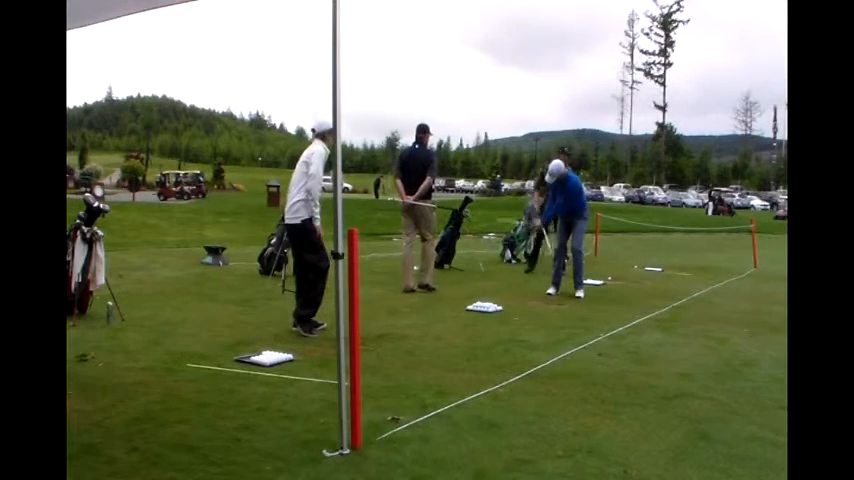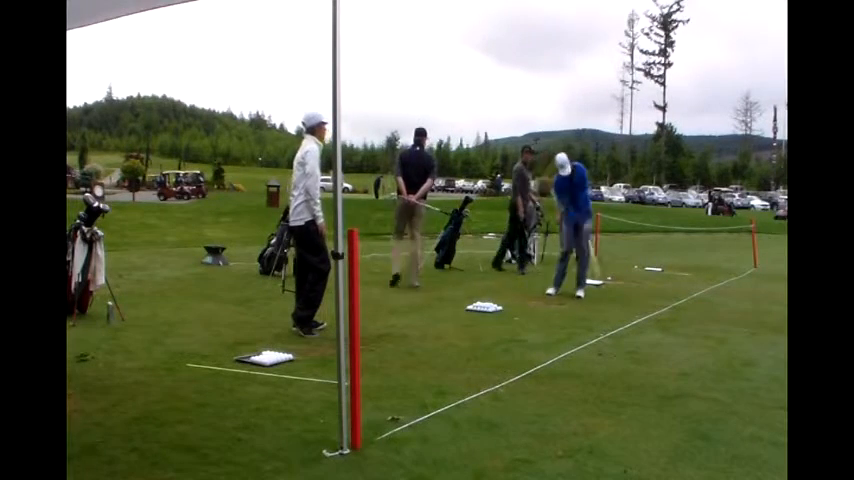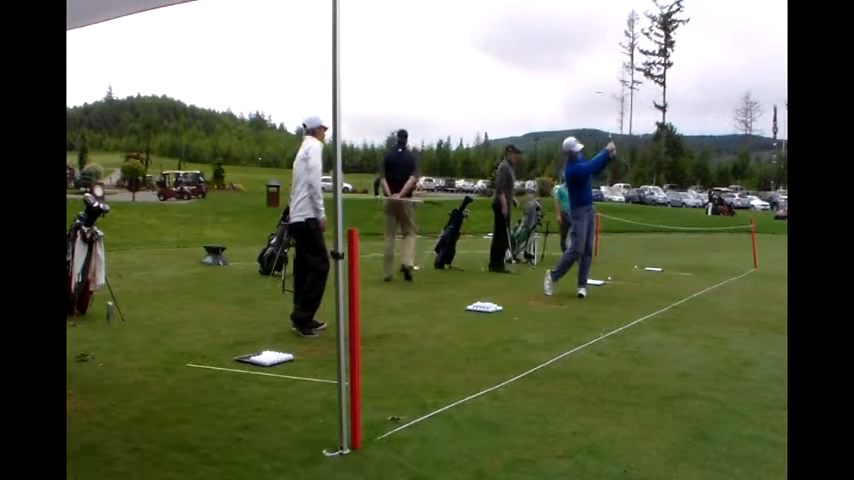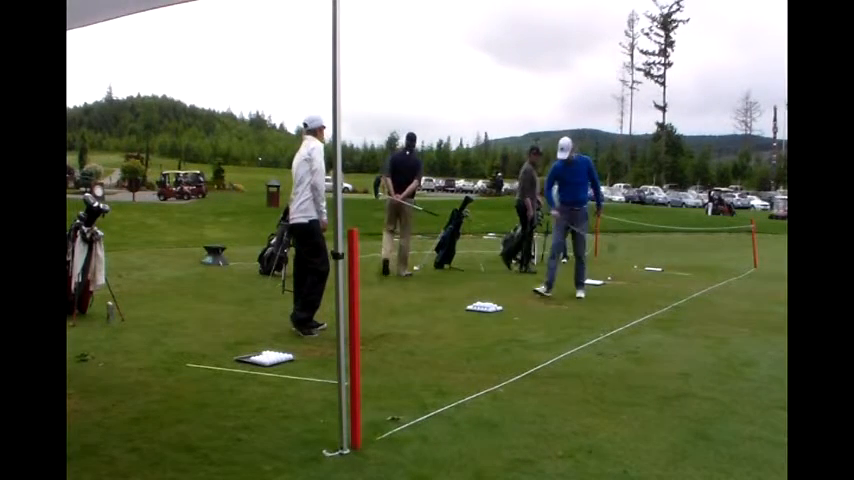
dt=0.7s
person 1, frame 1
left shoulder: (311, 151)
right shoulder: (318, 151)
right elbow: (312, 187)
right wrist: (316, 221)
left hip: (294, 217)
right hip: (302, 217)
left knee: (304, 266)
right knee: (319, 264)
left ankle: (303, 317)
right ankle: (303, 316)
person 1, frame 2
left shoulder: (305, 148)
right shoulder: (312, 149)
right elbow: (311, 186)
right wrist: (319, 218)
left hip: (297, 218)
right hip: (306, 218)
left knee: (306, 267)
right knee: (320, 266)
left ankle: (303, 317)
right ankle: (303, 318)
person 1, frame 3
left shoulder: (304, 149)
right shoulder: (314, 147)
right elbow: (314, 182)
right wrist: (321, 214)
left hip: (298, 217)
right hip: (307, 216)
left knee: (304, 267)
right knee: (318, 266)
left ankle: (302, 317)
right ankle: (302, 318)
person 1, frame 4
left shoulder: (301, 151)
right shoulder: (316, 147)
left elbow: (303, 184)
right elbow: (317, 183)
right wrist: (323, 215)
left hip: (297, 217)
right hip: (309, 217)
left knee: (304, 268)
right knee: (319, 267)
left ankle: (302, 318)
right ankle: (302, 318)
person 2, frame 1
left shoulder: (404, 154)
right shoulder: (429, 155)
left elbow: (397, 178)
right elbow: (429, 179)
left wrist: (404, 197)
right wrist: (416, 197)
left hip: (406, 203)
right hip: (424, 202)
left knee: (408, 241)
right knee: (428, 240)
left ankle: (408, 283)
right ankle: (425, 280)
person 2, frame 2
left shoulder: (403, 155)
right shoulder: (429, 158)
left elbow: (398, 177)
right elbow: (430, 181)
left wrist: (405, 195)
right wrist: (416, 197)
left hip: (403, 199)
right hip: (419, 202)
left knee: (398, 235)
right knee: (416, 239)
left ankle: (396, 271)
right ankle: (414, 279)
person 2, frame 3
left shoulder: (388, 156)
right shoulder: (411, 157)
left elbow: (383, 178)
right elbow: (413, 179)
left wrist: (390, 194)
right wrist: (400, 194)
left hip: (390, 200)
right hip: (406, 199)
left knee: (389, 236)
right knee: (409, 233)
left ankle: (388, 273)
right ankle: (407, 263)
person 2, frame 4
left shoulder: (394, 157)
right shoulder: (417, 161)
left elbow: (386, 177)
right elbow: (416, 182)
left wrist: (393, 194)
right wrist: (403, 196)
left hip: (392, 199)
right hip: (407, 200)
left knee: (388, 229)
right knee: (405, 235)
left ankle: (385, 257)
right ankle: (402, 269)
person 3, frame 1
left shoulder: (572, 184)
right shoulder: (556, 179)
left elbow: (559, 205)
right elbow: (552, 199)
left wrist: (544, 220)
right wrist: (543, 218)
left hip: (579, 216)
right hip: (565, 215)
left knee: (576, 249)
right knee: (560, 248)
left ankle: (579, 287)
right ankle: (555, 285)
person 3, frame 2
left shoulder: (580, 169)
right shoulder: (558, 181)
left elbow: (583, 195)
right elbow: (566, 205)
left wrist: (586, 219)
right wrist: (579, 222)
left hip: (584, 213)
right hip: (569, 215)
left knee: (583, 250)
right knee: (566, 250)
left ankle: (580, 286)
right ankle: (556, 285)
person 3, frame 3
left shoulder: (580, 158)
right shoulder: (572, 169)
left elbow: (595, 169)
right elbow: (592, 166)
left wrist: (608, 156)
right wrist: (606, 150)
left hip: (589, 209)
right hip: (579, 211)
left knee: (588, 250)
right knee: (577, 249)
left ankle: (582, 285)
right ankle: (553, 275)
person 3, frame 4
left shoulder: (585, 162)
right shoulder: (557, 167)
left elbow: (595, 183)
right elbow: (547, 189)
left wrist: (599, 204)
right wrist: (553, 208)
left hip: (581, 211)
right hip: (563, 211)
left knee: (580, 252)
right knee: (556, 248)
left ankle: (580, 287)
right ankle: (547, 286)
person 4, frame 1
right shoulder: (546, 170)
right elbow: (537, 187)
right wrist: (537, 200)
right hip: (546, 207)
right knee: (540, 233)
right ankle: (531, 263)
person 4, frame 2
left shoulder: (525, 168)
right shoulder: (519, 168)
right elbow: (516, 191)
left wrist: (531, 197)
right wrist: (520, 209)
left hip: (522, 206)
right hip: (517, 207)
left knee: (511, 236)
right knee: (522, 236)
left ankle: (497, 262)
right ankle: (521, 265)
person 4, frame 3
left shoulder: (509, 167)
right shoulder: (504, 167)
right elbow: (499, 188)
left wrist: (512, 198)
right wrist: (504, 206)
left hip: (504, 205)
right hip: (501, 205)
left knee: (501, 235)
right knee: (502, 235)
left ankle: (495, 264)
right ankle: (497, 264)
person 4, frame 4
left shoulder: (531, 169)
right shoulder: (528, 170)
right elbow: (524, 192)
right wrist: (529, 208)
left hip: (528, 206)
right hip: (525, 206)
left knee: (527, 234)
right knee: (527, 234)
